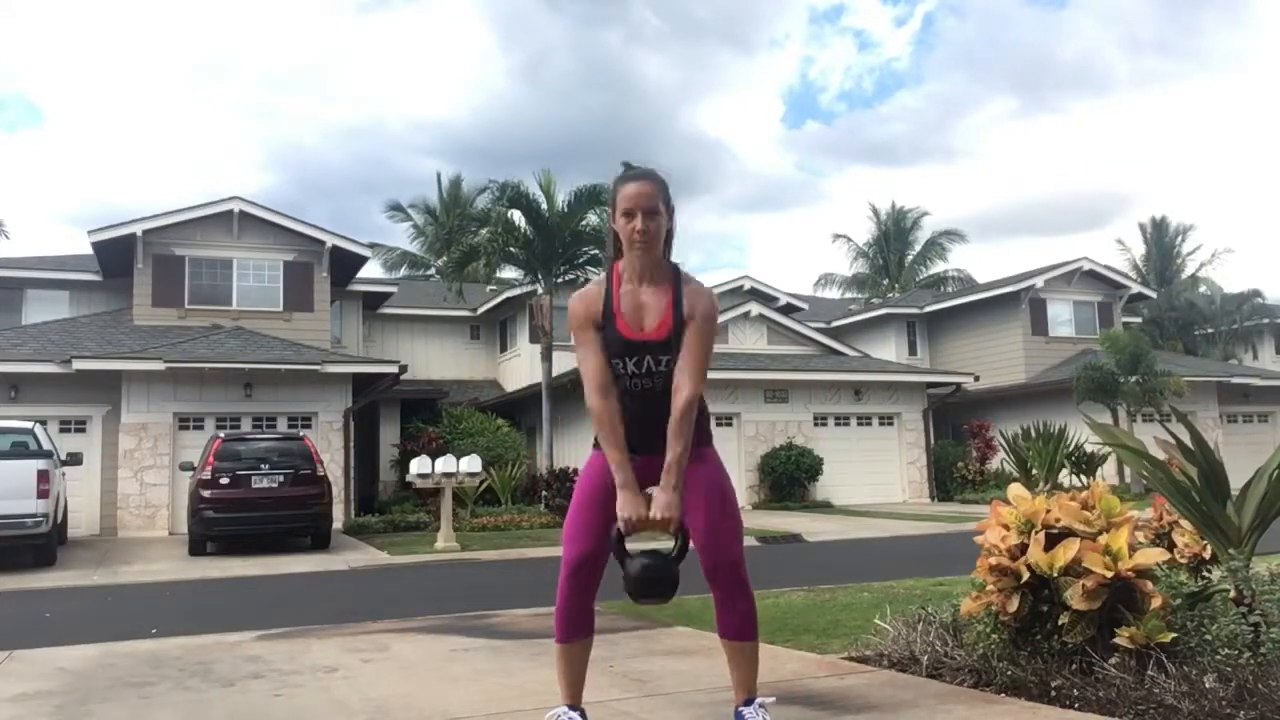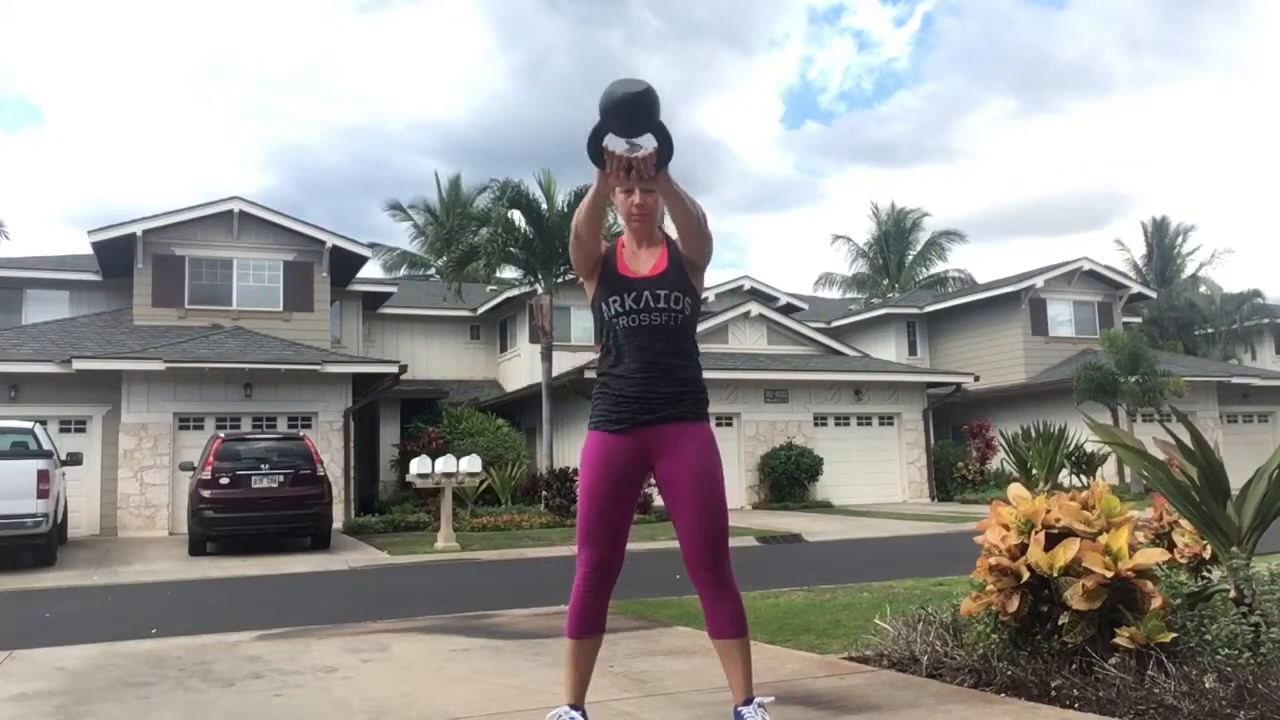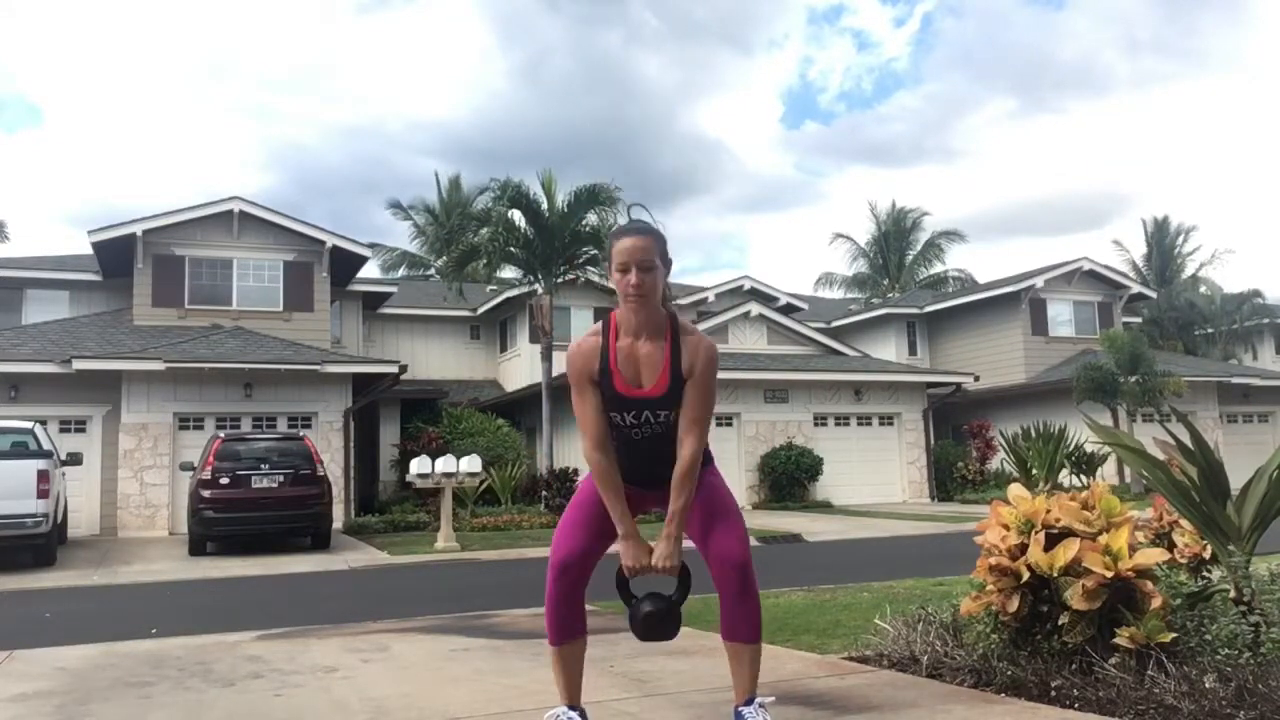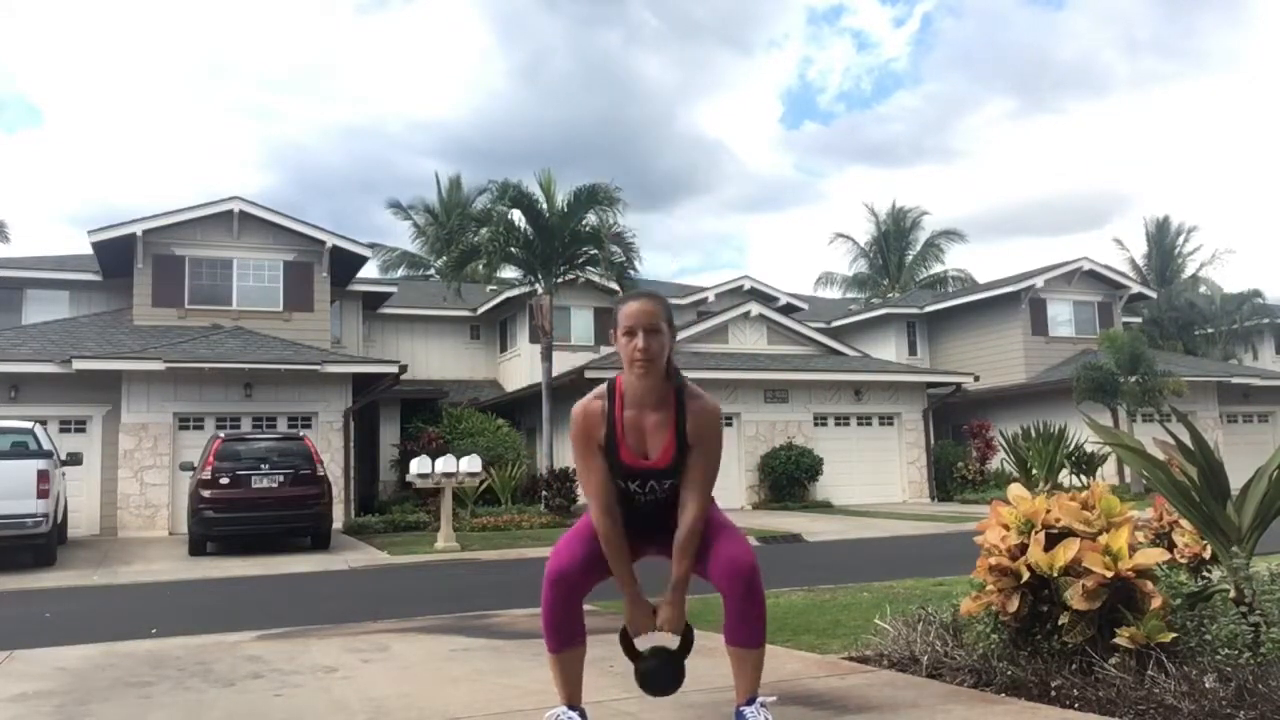
dt=0.5s
person 1, frame 1
left shoulder: (695, 298)
right shoulder: (588, 302)
left elbow: (686, 396)
right elbow: (600, 399)
left wrist: (671, 487)
right wrist: (626, 487)
left hip: (688, 448)
right hip: (615, 452)
left knee: (727, 569)
right knee: (577, 567)
person 1, frame 2
left shoulder: (688, 256)
right shoulder: (597, 261)
left elbow: (695, 224)
right elbow: (582, 231)
left wrist: (658, 173)
right wrist: (607, 175)
left hip: (683, 424)
right hip: (613, 425)
left knee: (710, 567)
right knee: (594, 568)
person 1, frame 3
left shoulder: (696, 347)
right shoulder: (586, 350)
left elbow: (689, 449)
right elbow: (595, 451)
left wrist: (670, 538)
right wrist: (628, 537)
left hip: (685, 473)
right hip: (615, 474)
left knee: (735, 562)
right knee: (564, 565)
person 1, frame 4
left shoulder: (700, 409)
right shoulder: (590, 412)
left elbow: (694, 507)
right elbow: (600, 507)
left wrist: (675, 596)
right wrist: (632, 596)
left hip: (682, 521)
right hip: (621, 524)
left knee: (743, 571)
right knee: (560, 575)
